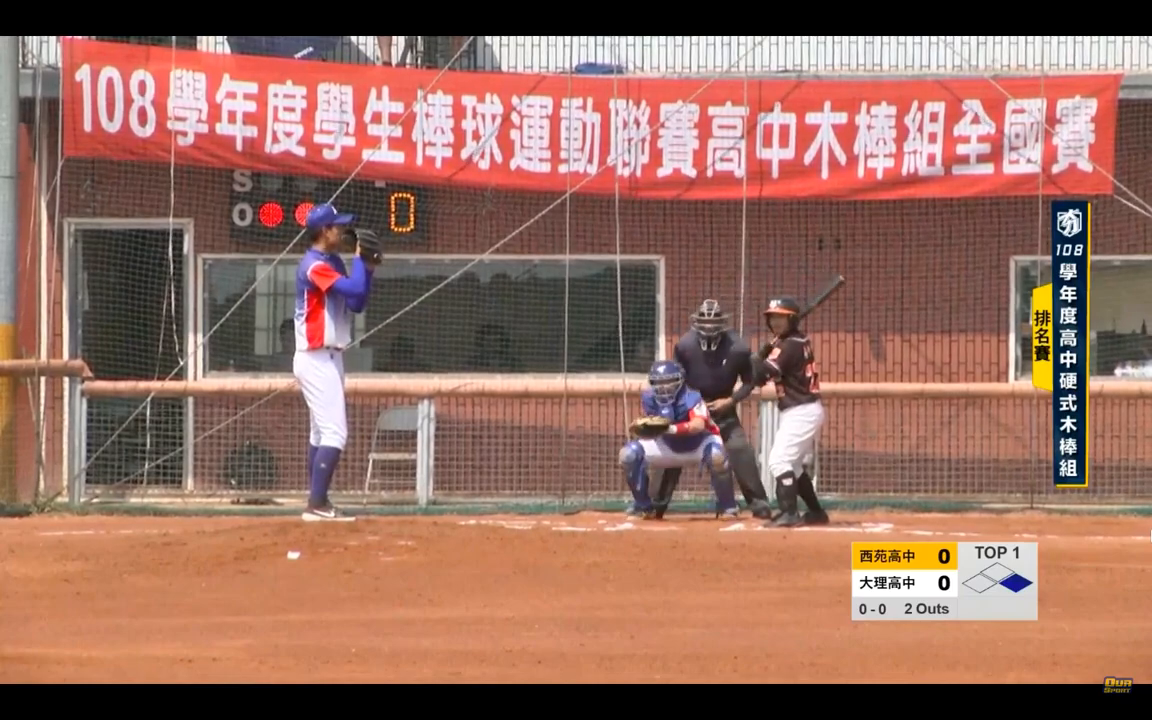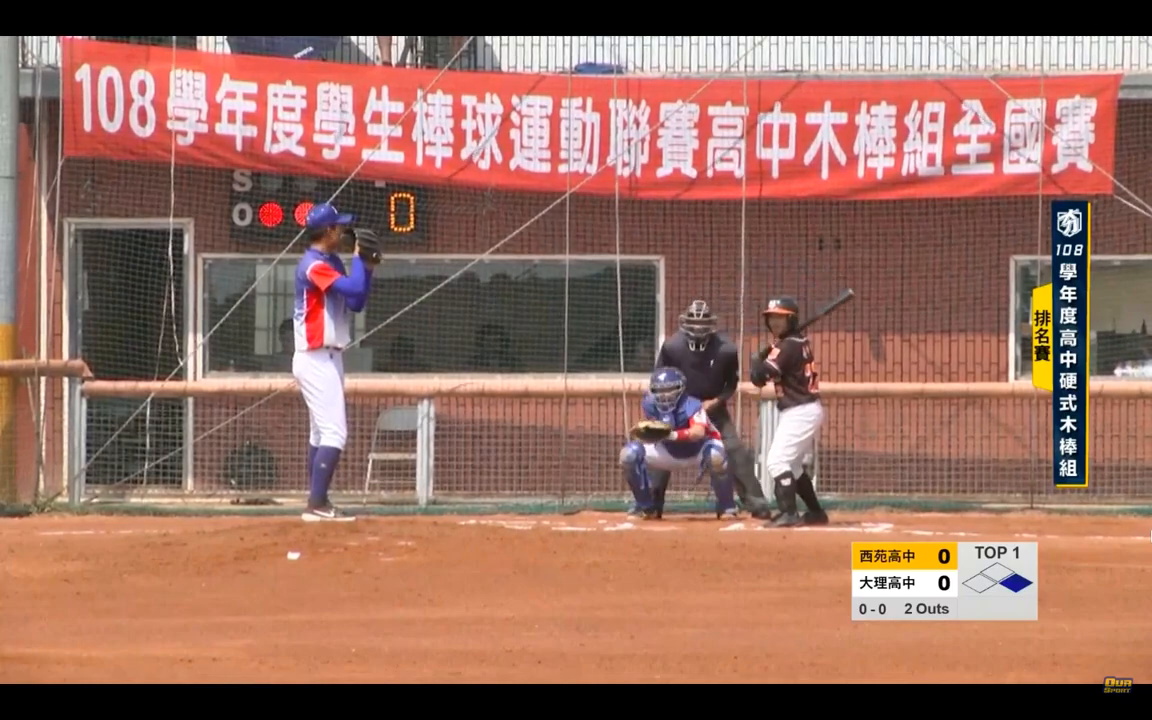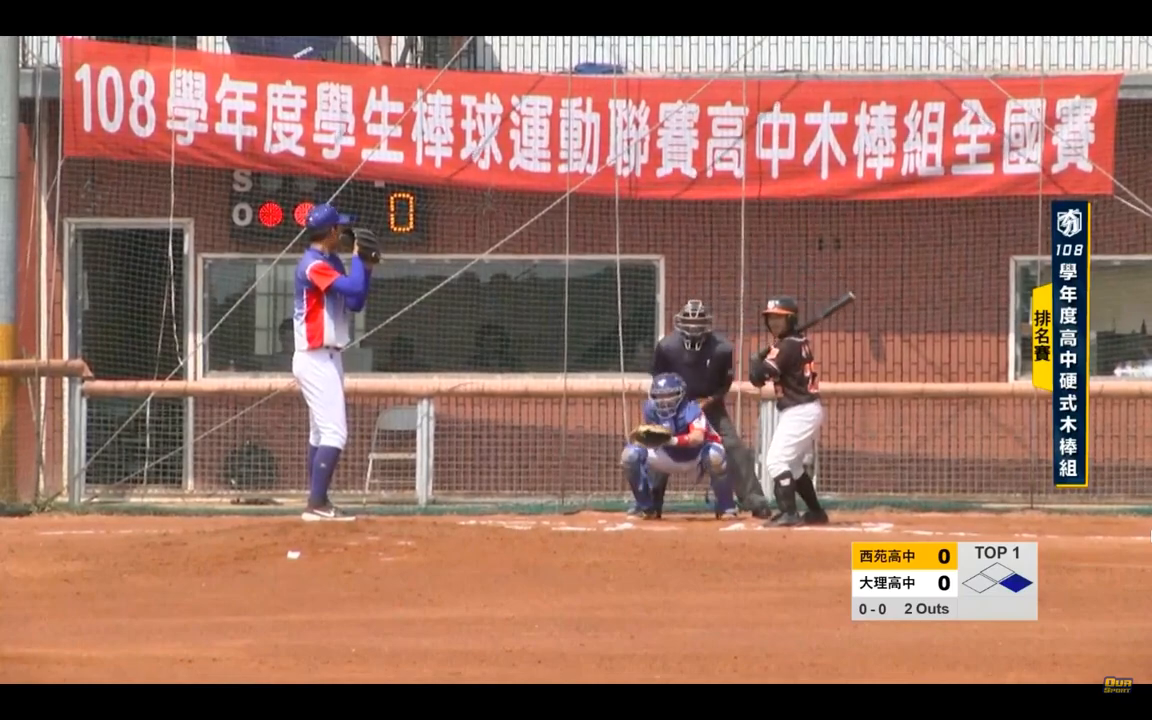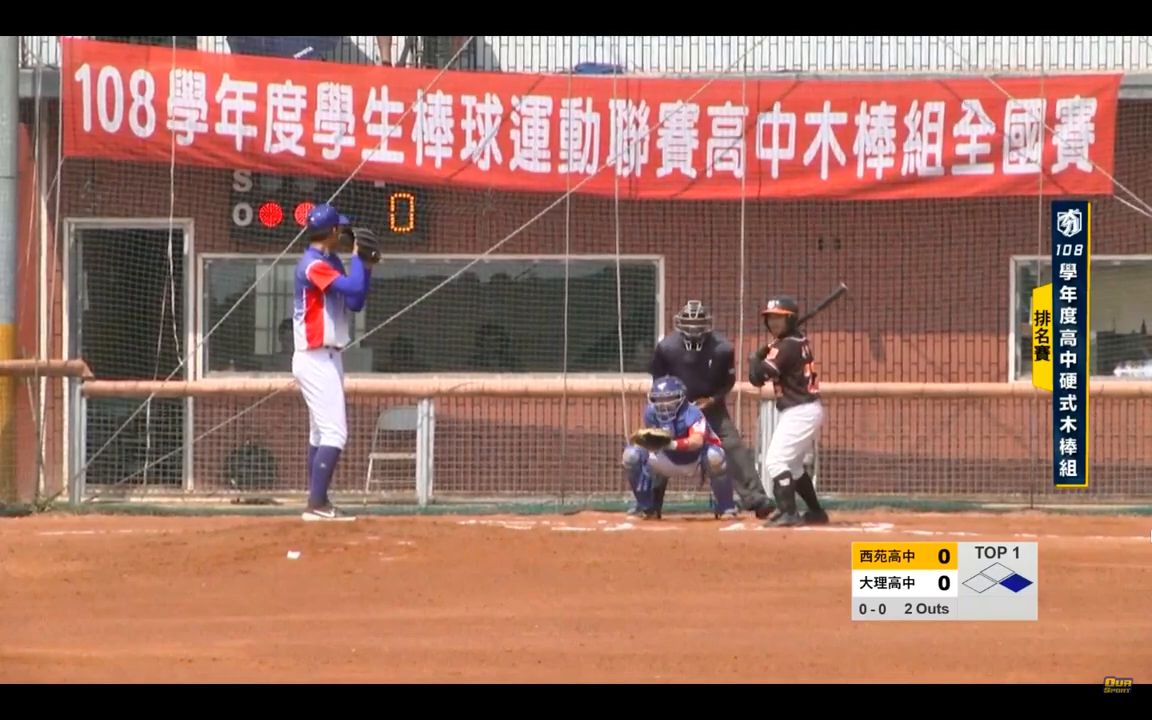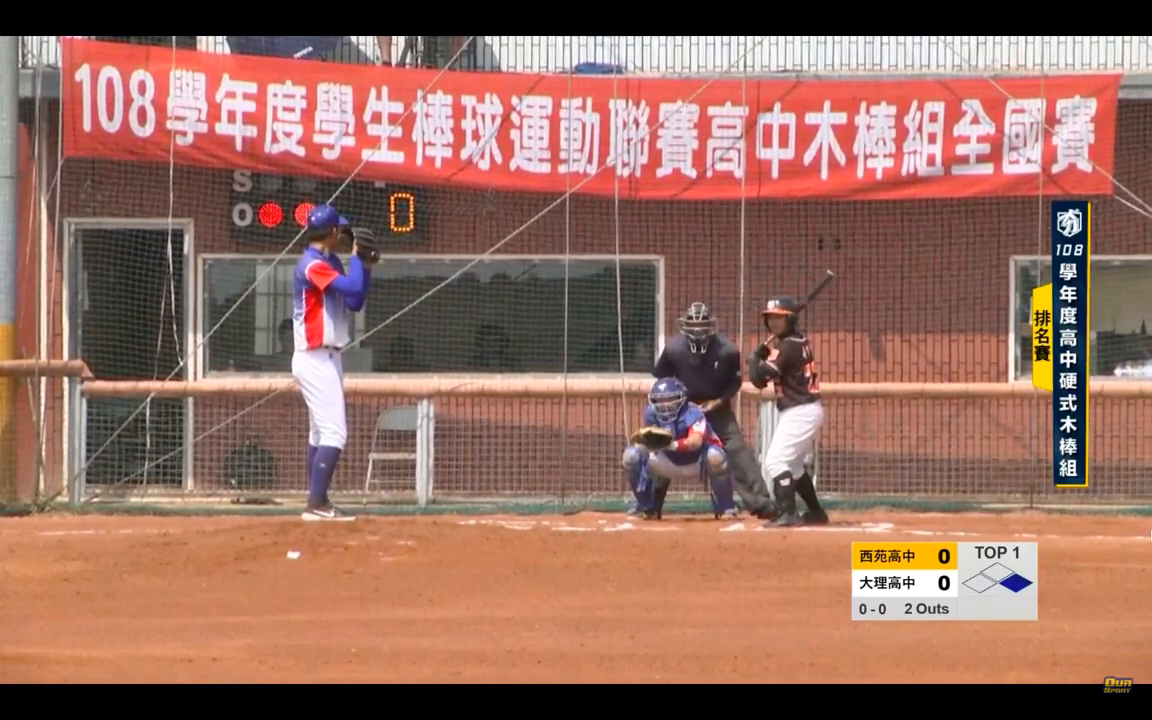
dt=0.1s
person 1, frame 1
left shoulder: (333, 263)
right shoulder: (314, 265)
left elbow: (357, 304)
right elbow: (354, 289)
left wrist: (368, 268)
right wrist: (358, 257)
left hip: (328, 359)
right hip: (316, 360)
left knee: (321, 433)
right knee: (334, 433)
left ankle: (319, 502)
right ankle: (316, 505)
person 1, frame 2
left shoulder: (332, 263)
right shoulder: (314, 265)
left elbow: (356, 303)
right elbow: (354, 289)
left wrist: (367, 267)
right wrist: (357, 257)
left hip: (328, 359)
right hip: (316, 360)
left knee: (321, 433)
right knee: (334, 433)
left ankle: (319, 502)
right ankle: (316, 505)
person 1, frame 3
left shoulder: (332, 263)
right shoulder: (313, 264)
left elbow: (356, 303)
right elbow: (354, 288)
left wrist: (366, 267)
right wrist: (357, 257)
left hip: (328, 358)
right hip: (316, 360)
left knee: (321, 433)
right knee: (334, 433)
left ankle: (319, 502)
right ankle: (316, 505)
person 1, frame 4
left shoulder: (331, 262)
right shoulder: (313, 264)
left elbow: (356, 303)
right elbow: (354, 288)
left wrist: (366, 267)
right wrist: (357, 257)
left hip: (327, 358)
right hip: (316, 360)
left knee: (321, 433)
right knee: (334, 433)
left ankle: (319, 502)
right ankle: (316, 505)
person 1, frame 5
left shoulder: (331, 262)
right shoulder: (311, 264)
left elbow: (355, 303)
right elbow: (353, 287)
left wrist: (366, 267)
right wrist: (356, 256)
left hip: (328, 359)
right hip: (315, 360)
left knee: (321, 433)
right knee: (334, 433)
left ankle: (319, 500)
right ankle: (316, 505)
person 2, frame 1
left shoulder: (788, 345)
right shoulder: (800, 341)
left elbow: (761, 377)
right elbow: (784, 369)
right wrist: (769, 356)
left hip: (800, 412)
right hip: (807, 410)
left knee: (779, 461)
right knee: (794, 465)
left ankle: (789, 513)
right ankle: (815, 511)
person 2, frame 2
left shoulder: (787, 346)
right shoulder: (799, 341)
left elbow: (759, 377)
left wrist: (758, 359)
right wrist: (768, 357)
left hip: (799, 412)
right hip: (806, 410)
left knee: (777, 461)
right knee: (793, 465)
left ankle: (788, 513)
right ankle: (815, 511)
person 2, frame 3
left shoulder: (786, 346)
right shoulder: (800, 341)
left elbow: (757, 377)
left wrist: (758, 358)
right wrist: (768, 358)
left hip: (798, 412)
right hip: (808, 410)
left knee: (776, 461)
right knee: (793, 465)
left ankle: (788, 513)
right ankle: (815, 512)
person 2, frame 4
left shoulder: (786, 346)
right shoulder: (800, 341)
left elbow: (757, 377)
left wrist: (757, 358)
right wrist: (768, 357)
left hip: (798, 412)
right hip: (808, 410)
left knee: (775, 461)
right knee: (793, 465)
left ankle: (788, 513)
right ankle: (816, 512)
person 2, frame 5
left shoulder: (786, 346)
right shoulder: (800, 341)
left elbow: (759, 379)
left wrist: (755, 358)
right wrist: (766, 356)
left hip: (799, 412)
right hip: (808, 410)
left knee: (776, 461)
right knee: (793, 465)
left ankle: (788, 514)
right ankle: (815, 512)
person 3, frame 1
left shoulder: (738, 348)
right shoulder: (684, 344)
left elbow: (750, 381)
left wrist: (731, 401)
left hip: (723, 406)
left knee: (741, 450)
left ankle: (758, 502)
right ankle: (658, 503)
person 3, frame 2
left shoulder: (725, 349)
right shoulder: (672, 346)
left elbow: (732, 384)
left wrist: (715, 401)
left hip: (715, 405)
left knee: (736, 449)
left ankle: (756, 502)
right ankle: (653, 504)
person 3, frame 3
left shoulder: (722, 348)
right shoulder: (667, 345)
left elbow: (726, 381)
right elbow: (658, 376)
left wrist: (710, 400)
left hip: (710, 404)
left knee: (734, 447)
left ankle: (754, 500)
person 3, frame 4
left shoulder: (722, 348)
right shoulder: (667, 346)
left elbow: (729, 381)
right elbow: (657, 375)
left wrist: (711, 400)
left hip: (711, 404)
left knee: (734, 448)
left ankle: (756, 499)
person 3, frame 5
left shoulder: (728, 350)
right shoulder: (673, 348)
left elbow: (736, 383)
right elbow: (661, 377)
left wrist: (718, 402)
left hip: (717, 407)
left knee: (739, 450)
left ankle: (760, 502)
person 4, frame 1
left shoulder: (691, 398)
right shoulder: (649, 399)
left elbow: (698, 426)
left wrist: (672, 429)
left hip: (698, 445)
right hip: (668, 447)
left knee: (717, 455)
right knee: (628, 454)
right ankle: (644, 506)
person 4, frame 2
left shoulder: (691, 405)
right shoulder: (650, 405)
left elbow: (699, 433)
left wrist: (673, 435)
left hip: (698, 449)
right hip: (669, 451)
left knee: (716, 456)
right knee: (629, 454)
left ankle: (726, 507)
right ankle: (645, 507)
person 4, frame 3
left shoulder: (692, 410)
right shoulder: (651, 409)
left elbow: (698, 438)
left wrist: (673, 440)
left hip: (698, 456)
right hip: (670, 456)
left knee: (715, 456)
right knee: (630, 454)
left ankle: (725, 507)
right ankle: (646, 507)
person 4, frame 4
left shoulder: (692, 414)
right shoulder: (651, 413)
left elbow: (697, 442)
left wrist: (672, 444)
left hip: (698, 458)
right hip: (670, 459)
left knee: (714, 456)
right knee: (631, 455)
right ankle: (646, 508)
person 4, frame 5
left shoulder: (693, 415)
right shoulder: (651, 414)
left elbow: (696, 441)
left wrist: (673, 445)
left hip: (699, 462)
right hip: (670, 462)
left knee: (715, 455)
right knee: (631, 455)
left ankle: (726, 508)
right ankle: (646, 508)
